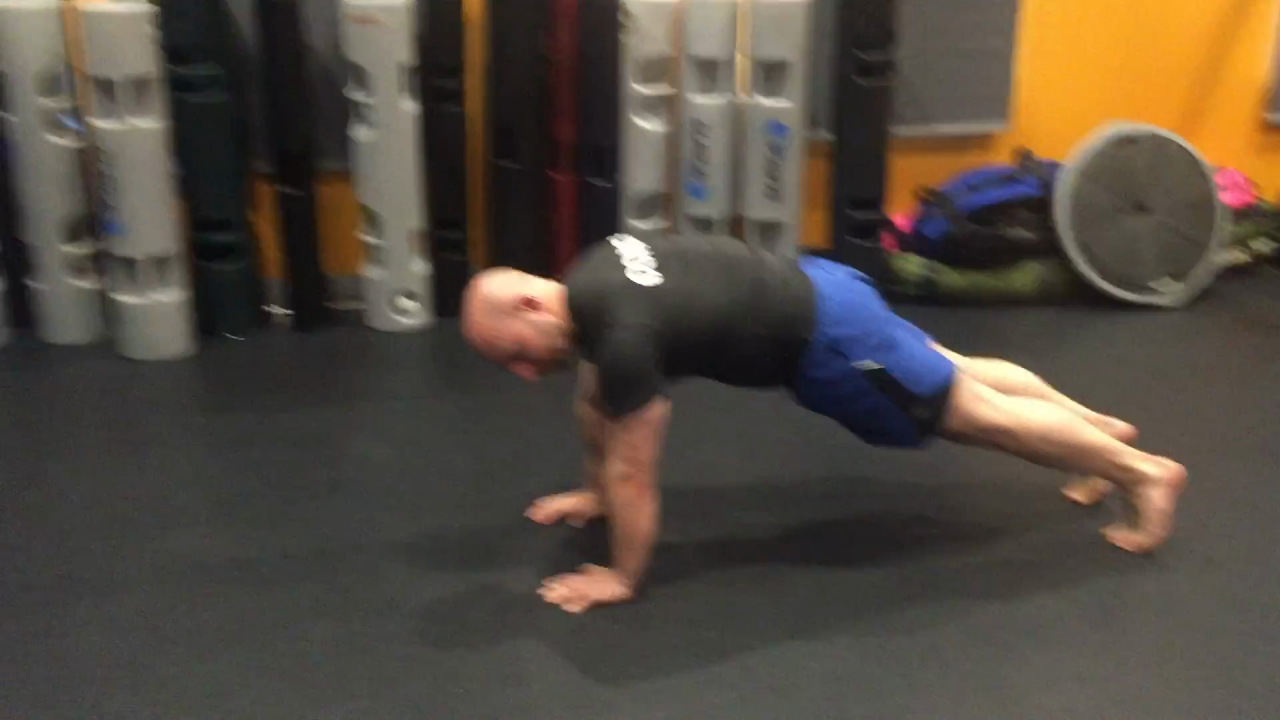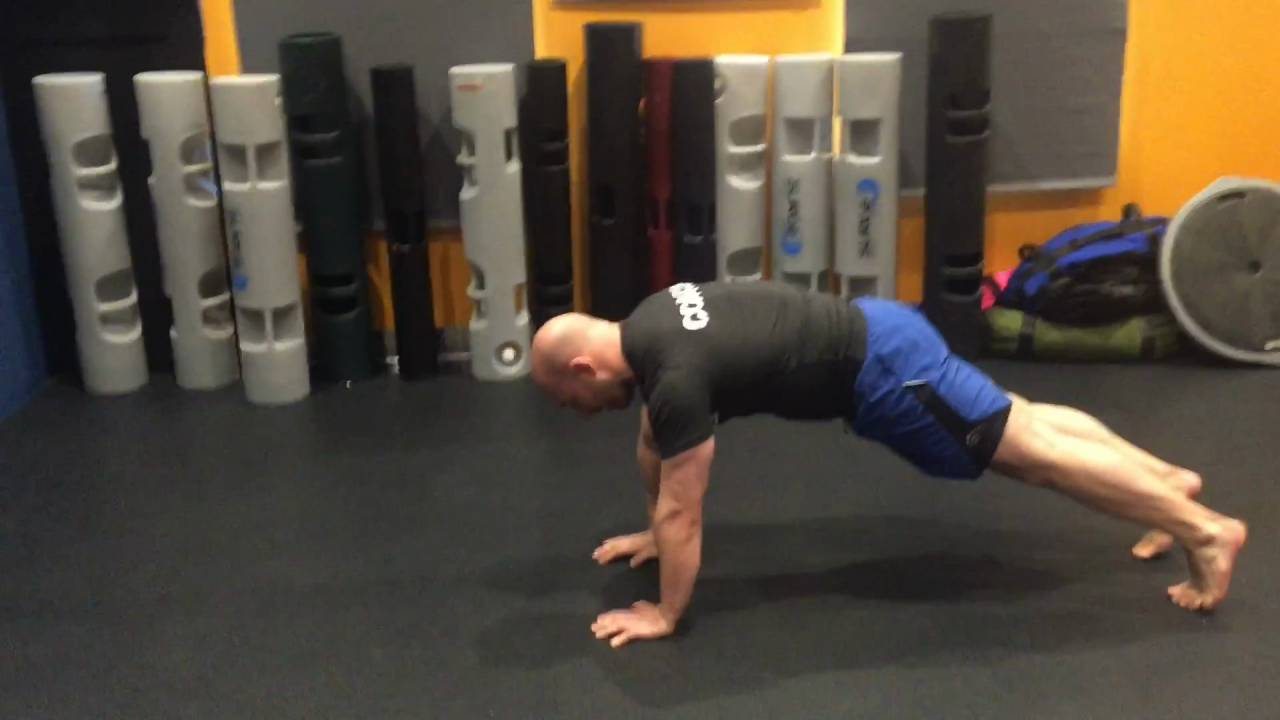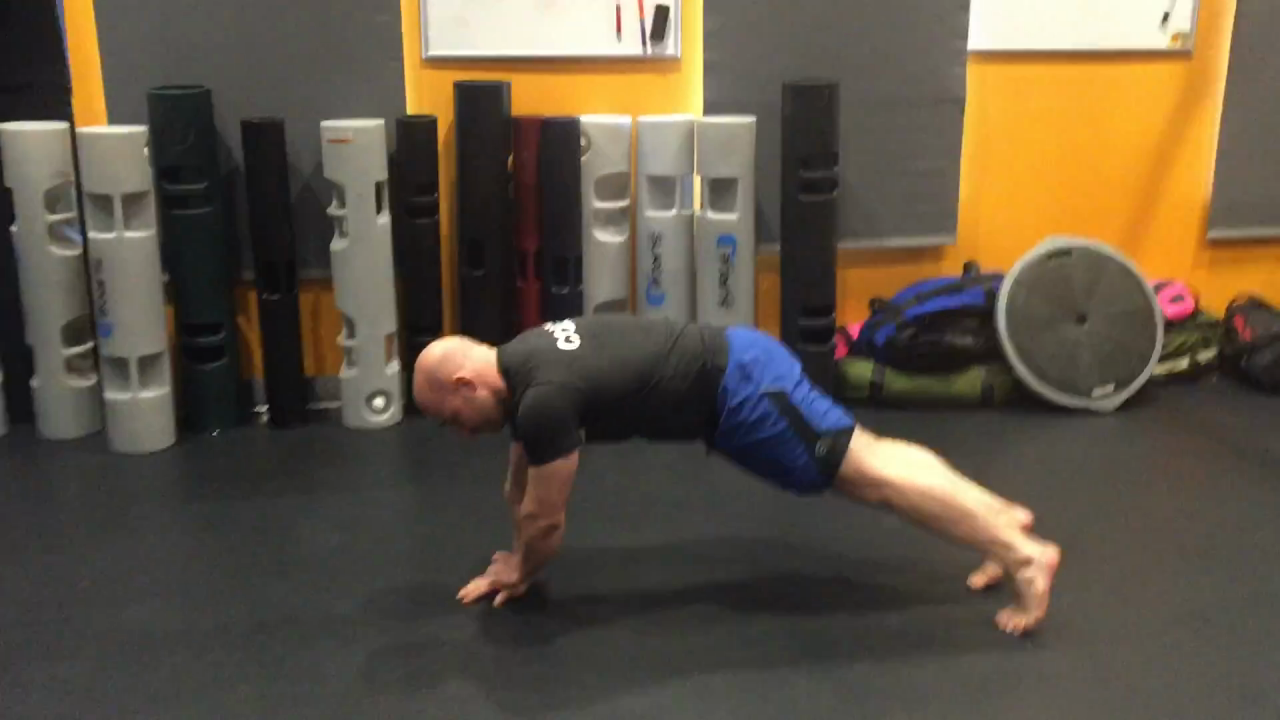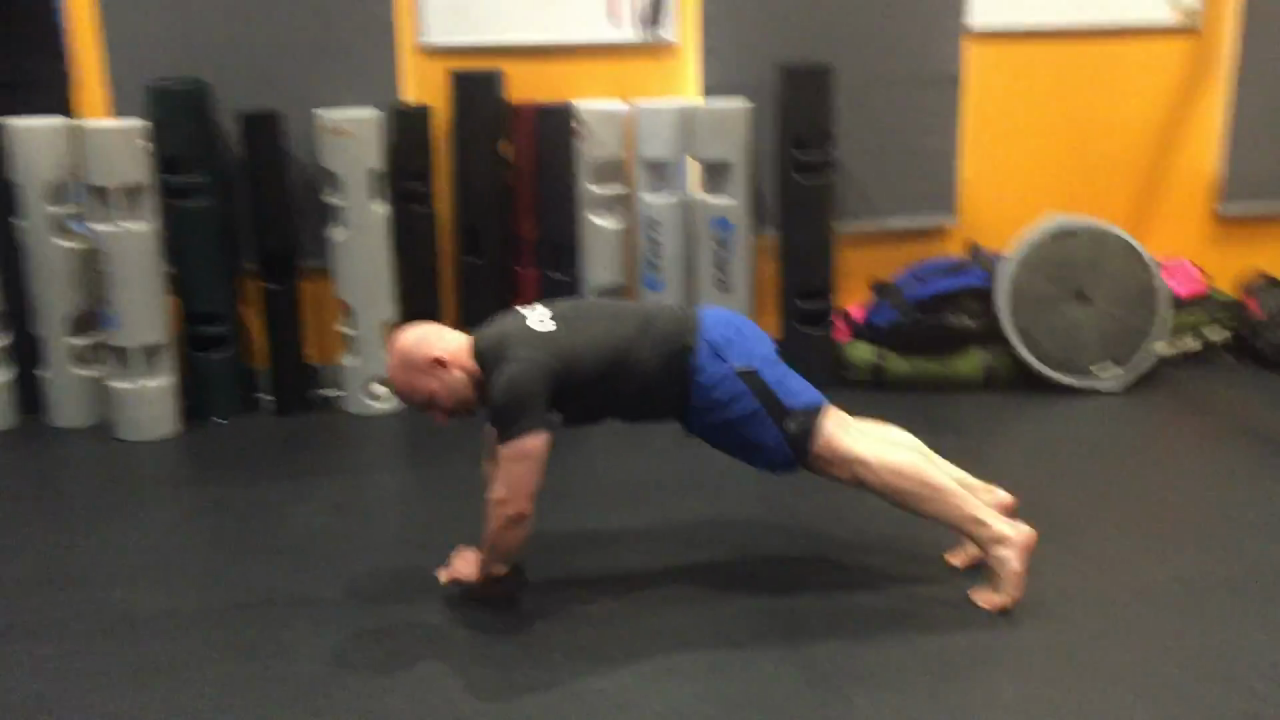
dt=0.7s
person 1, frame 1
left shoulder: (622, 332)
right shoulder: (587, 282)
left elbow: (634, 472)
right elbow: (595, 404)
left wrist: (622, 578)
right wrist: (594, 493)
left hip: (825, 343)
right hip: (814, 289)
left knee: (978, 416)
right knee: (958, 376)
left ankle: (1143, 472)
right ankle: (1104, 426)
person 1, frame 2
left shoulder: (675, 373)
right shoulder: (644, 331)
left elbow: (681, 508)
right elbow: (653, 448)
left wrist: (664, 615)
right wrist: (653, 533)
left hip: (880, 368)
right hip: (871, 337)
left knee: (1029, 450)
right knee: (1022, 419)
left ankle: (1205, 530)
right ankle: (1171, 479)
person 1, frame 3
left shoulder: (544, 395)
right shoulder: (518, 369)
left elbow: (543, 516)
right elbow: (521, 485)
left wrist: (522, 571)
right wrist: (515, 566)
left hip: (738, 387)
right hip: (730, 370)
left knee: (866, 471)
right knee: (872, 453)
left ankle: (1023, 555)
right ankle: (1006, 517)
person 1, frame 4
left shoulder: (515, 376)
right shoulder: (498, 349)
left elbow: (515, 502)
right elbow: (504, 476)
left wrist: (487, 561)
right wrist: (495, 546)
left hip: (712, 364)
right hip: (709, 350)
left knee: (841, 448)
right knee: (845, 433)
left ankle: (999, 535)
right ankle: (982, 498)
